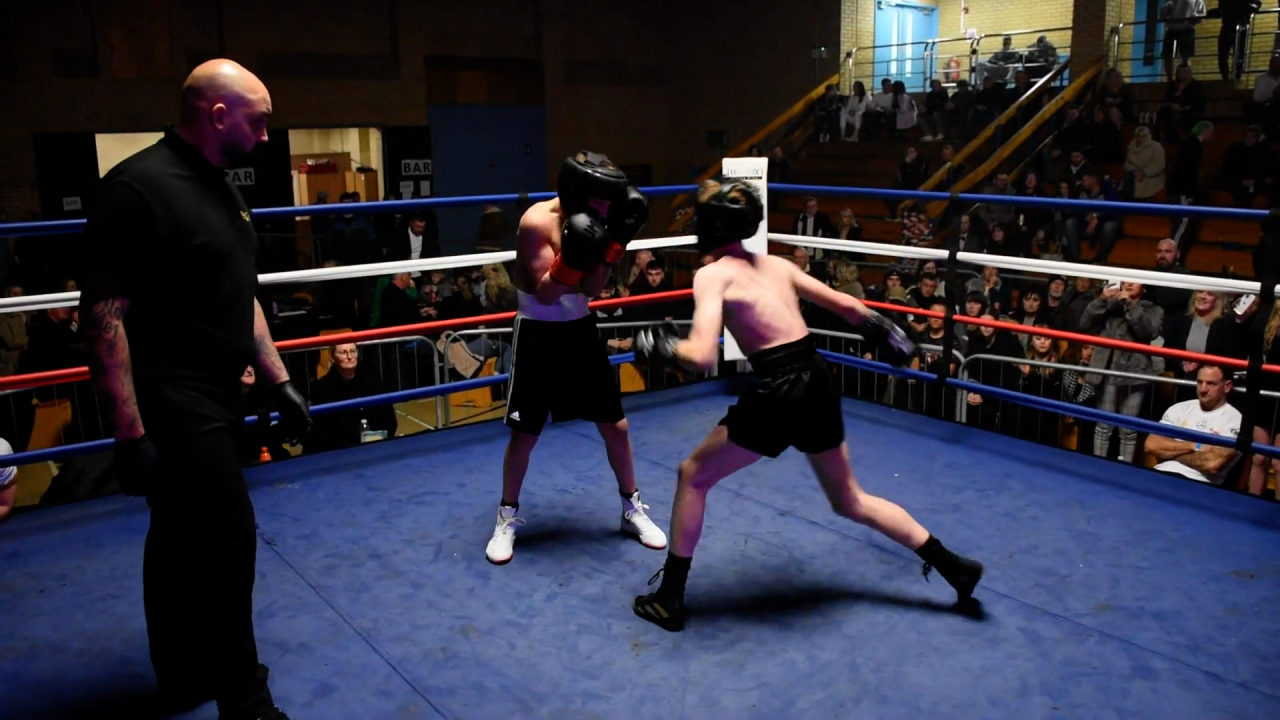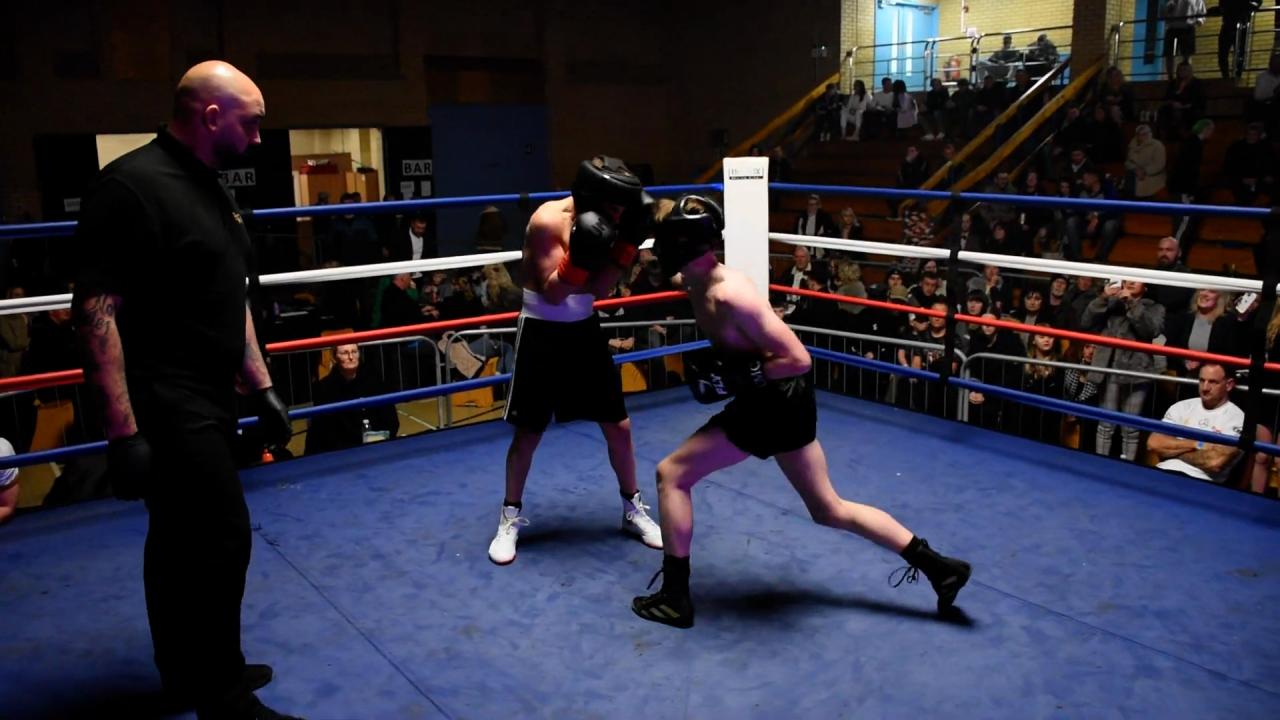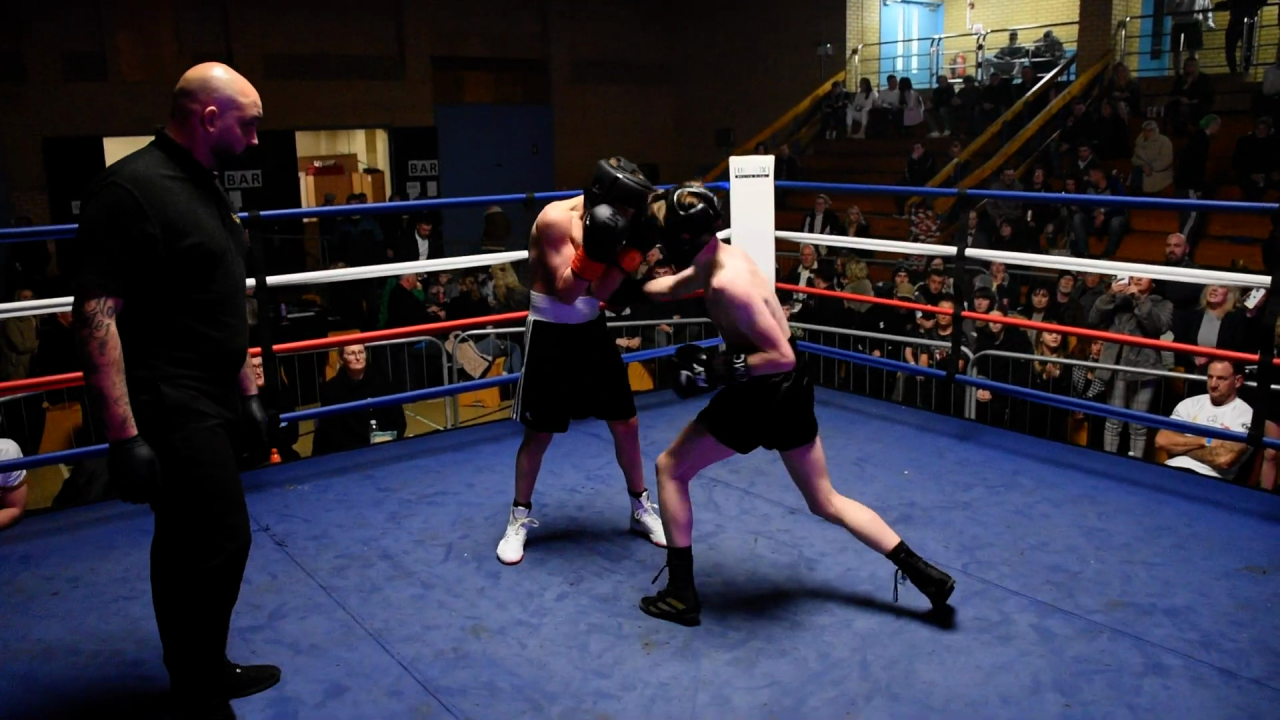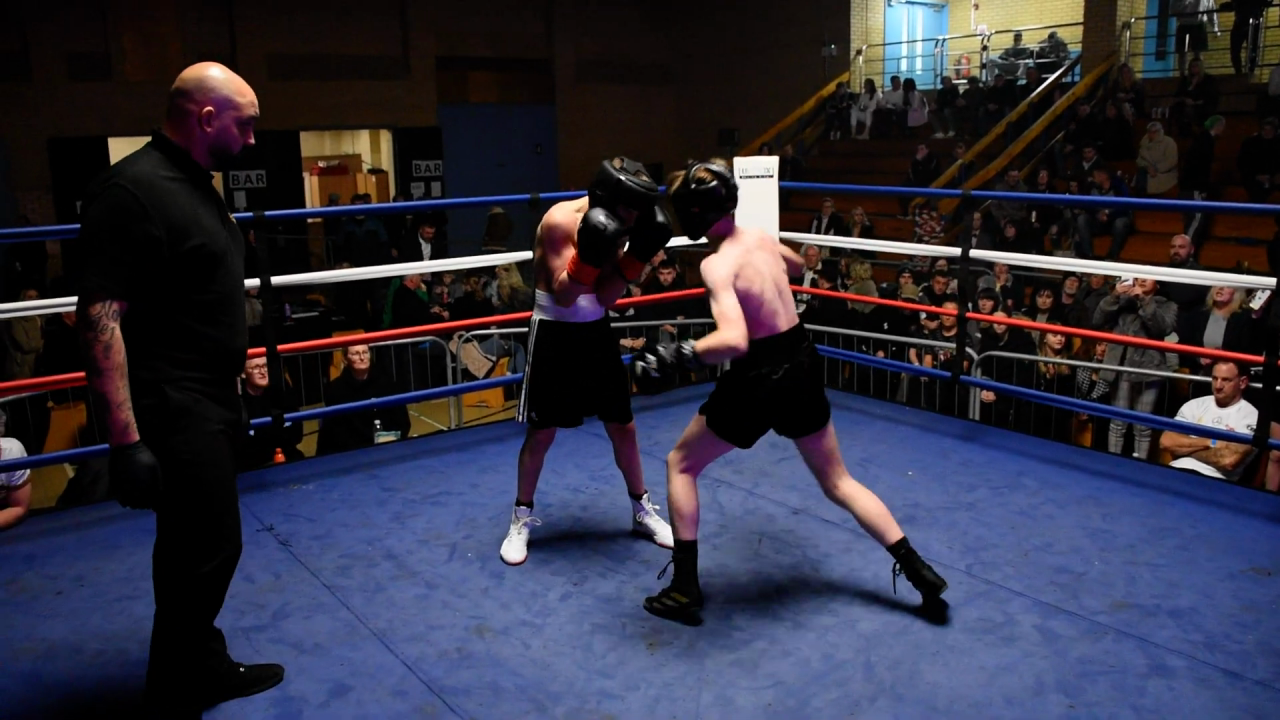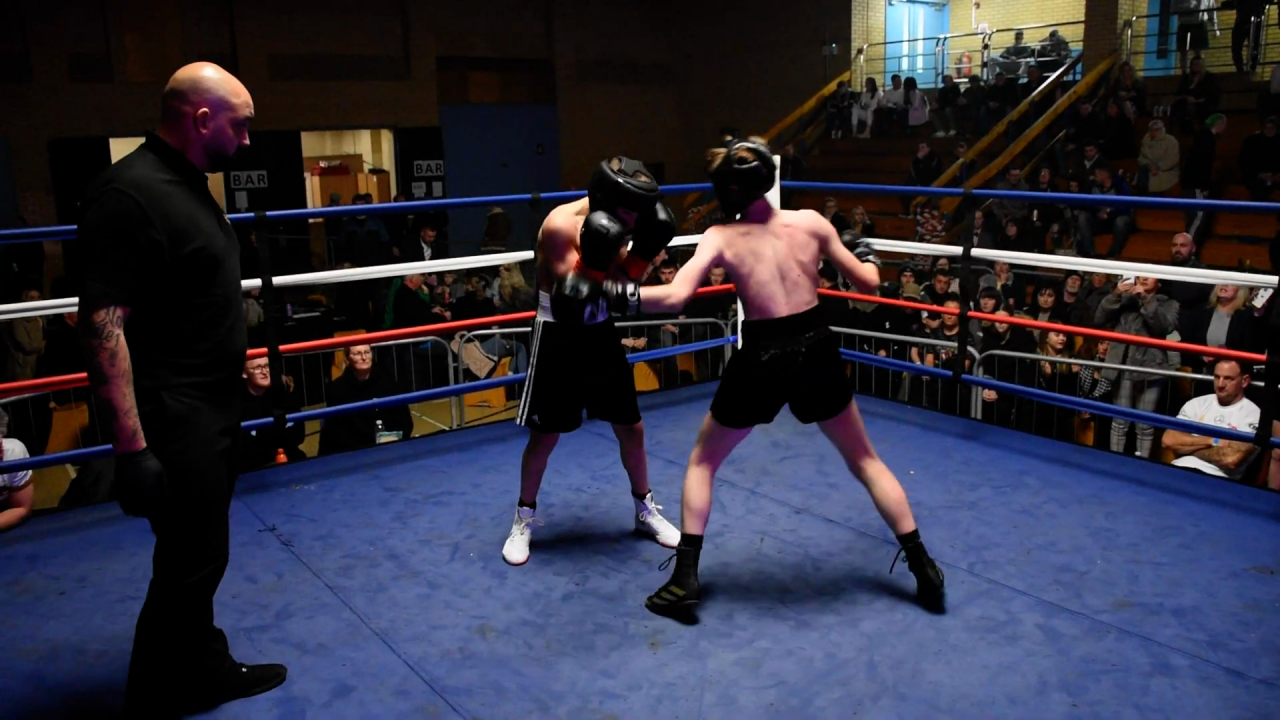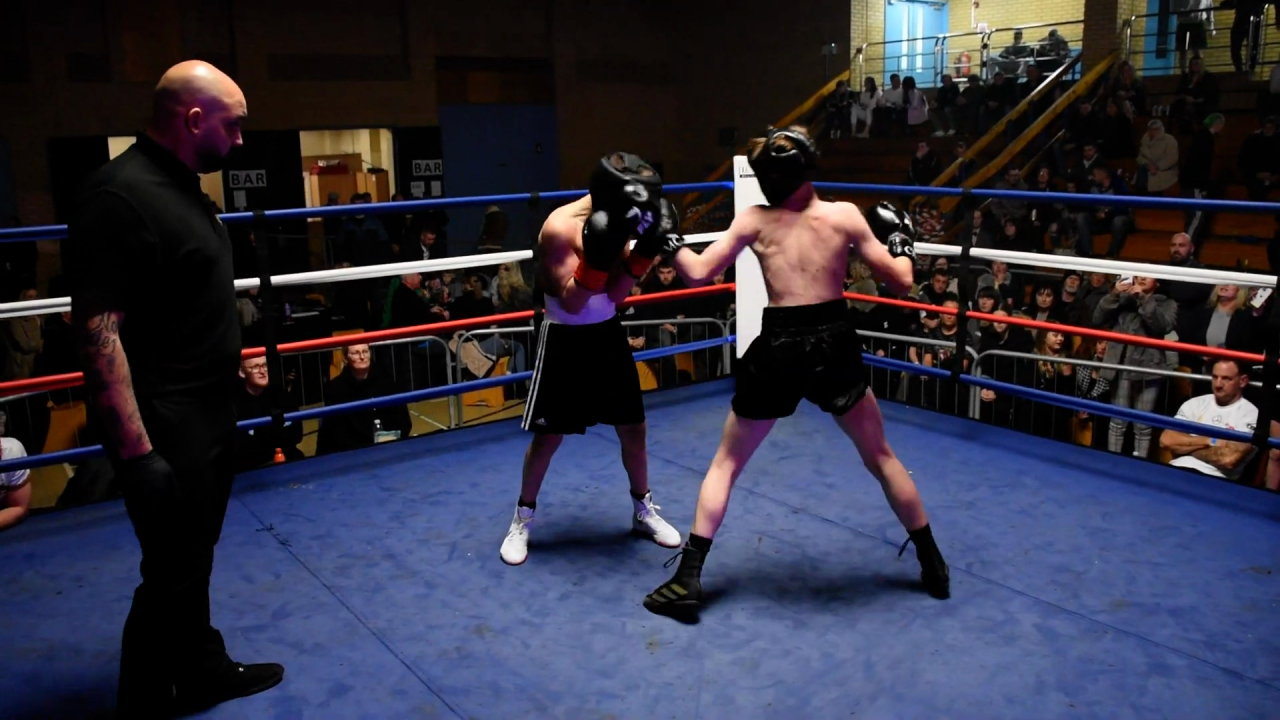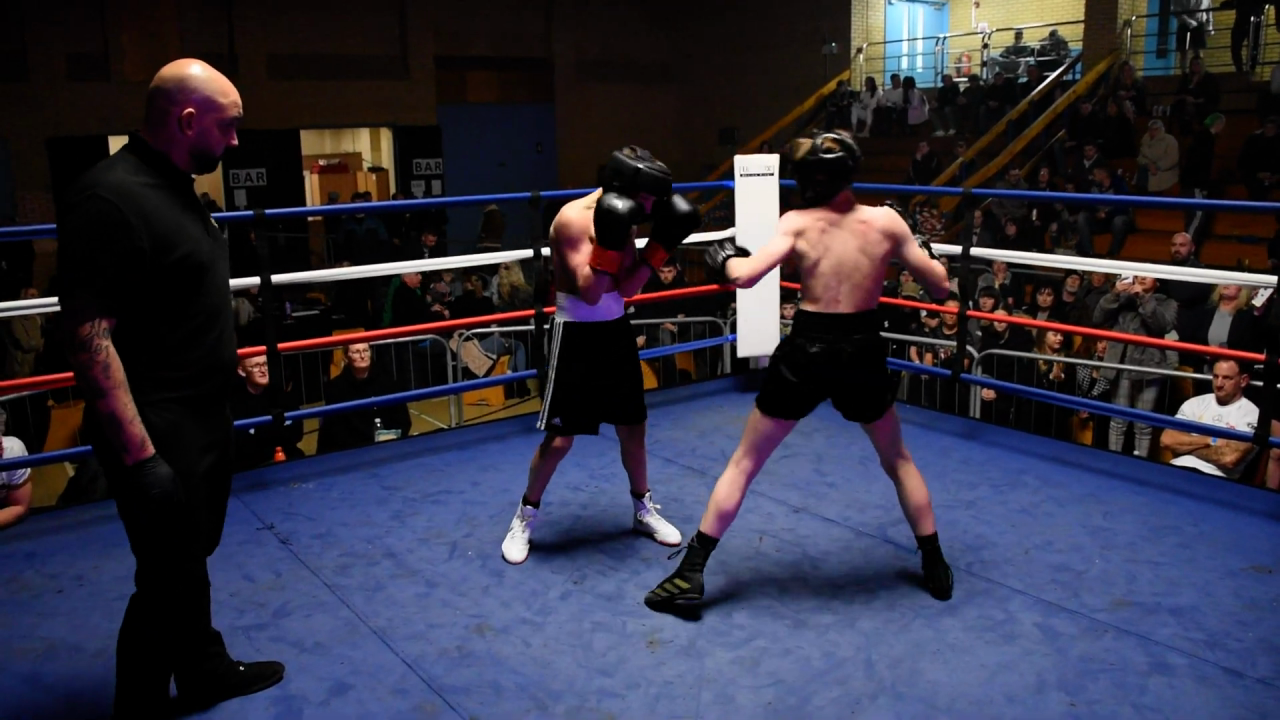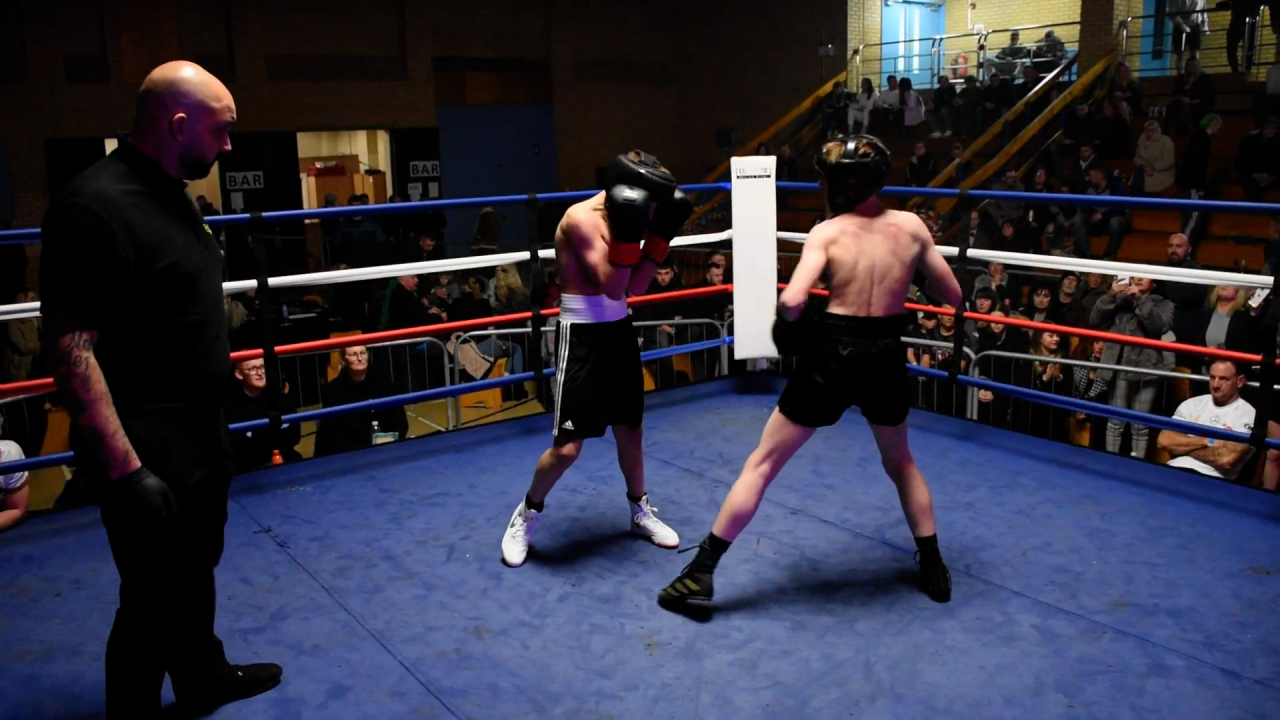
dt=0.1s
person 1, frame 1
left shoulder: (218, 187)
right shoulder: (140, 187)
right elbow: (105, 315)
left wrist: (279, 381)
right wrist: (131, 431)
left hip: (213, 400)
right hip: (172, 407)
left knee: (183, 538)
right knee: (228, 541)
person 1, frame 2
left shoulder: (209, 187)
right shoulder: (132, 185)
right elbow: (96, 313)
left wrist: (262, 388)
right wrist: (122, 430)
left hip: (207, 399)
right hip: (165, 405)
left knee: (182, 538)
right knee: (222, 539)
person 1, frame 3
left shoulder: (203, 187)
right shoulder: (131, 188)
right elbow: (97, 316)
left wrist: (249, 395)
right wrist: (123, 433)
left hip: (210, 401)
right hip: (169, 407)
left knee: (187, 542)
right knee: (218, 545)
person 1, frame 4
left shoulder: (197, 185)
right shoulder: (132, 189)
right elbow: (100, 319)
left wrist: (234, 399)
right wrist: (125, 438)
left hip: (208, 401)
right hip: (171, 409)
left knee: (190, 544)
right knee: (210, 550)
person 1, frame 5
left shoulder: (188, 185)
right shoulder: (128, 192)
right elbow: (103, 327)
right wrist: (131, 444)
left hip: (209, 408)
right hip: (171, 416)
left knee: (199, 549)
right knee: (189, 562)
person 1, frame 6
left shoulder: (180, 186)
right shoulder: (120, 195)
right elbow: (98, 332)
right wrist: (136, 449)
left hip: (204, 413)
right hip: (166, 423)
left knee: (189, 553)
right knee: (175, 571)
person 1, frame 7
left shoulder: (175, 188)
right shoulder: (110, 200)
right elbow: (90, 340)
right wrist: (141, 455)
left hip: (204, 418)
right hip: (158, 432)
left knee: (192, 554)
right knee: (167, 578)
person 1, frame 8
left shoulder: (169, 194)
right shoulder: (94, 208)
right elbow: (72, 350)
right wrist: (126, 470)
left hip: (199, 429)
right hip: (148, 445)
left knee: (196, 563)
right knee: (155, 594)
person 2, frame 1
left shoulder: (713, 277)
right shoulder: (776, 265)
left elbow: (701, 357)
right elbow: (844, 305)
left wrist: (661, 345)
right wrist: (883, 327)
left hip: (777, 394)
right hip: (815, 388)
left knee: (692, 477)
right knee: (849, 499)
left ankle: (670, 596)
right ankle: (951, 566)
person 2, frame 2
left shoulder: (727, 292)
right shoulder: (706, 273)
left elbow: (799, 359)
left wrist: (736, 376)
left hip: (769, 399)
right hip: (788, 396)
left knee: (671, 475)
right knee: (829, 508)
left ankle: (674, 597)
right ankle: (938, 566)
person 2, frame 3
left shoulder: (726, 282)
right shoulder: (719, 256)
left elbow: (781, 356)
right elbow: (679, 284)
left wrist: (715, 370)
left hip: (759, 395)
right hip: (791, 392)
left knee: (670, 469)
right knee: (826, 502)
left ankle: (681, 592)
right ankle: (923, 575)
person 2, frame 4
left shoulder: (719, 265)
right shoulder: (761, 237)
left elbow: (734, 340)
right elbow: (796, 266)
left wrist: (674, 355)
left hip: (760, 378)
right hip: (800, 369)
left knee: (681, 464)
right knee: (838, 483)
left ankle: (685, 587)
right ankle: (918, 570)
person 2, frame 5
left shoulder: (721, 239)
right shoulder: (810, 222)
left elbow: (674, 296)
right elbow: (870, 281)
left wrist: (607, 294)
right wrist: (859, 249)
left hip: (761, 360)
right hip: (817, 351)
left knee: (703, 462)
right knee: (864, 459)
left ankle: (684, 581)
right ankle: (922, 565)
person 2, frame 6
left shoulder: (753, 220)
right shoulder: (845, 215)
left elbow: (698, 274)
right elbow: (901, 282)
left wrist: (663, 236)
right wrist: (899, 235)
left hip: (779, 348)
right hip: (834, 344)
left knee: (726, 462)
right knee: (879, 456)
left ankle: (688, 578)
right ankle: (931, 563)
person 2, frame 7
left shoulder: (797, 223)
right shoulder: (888, 222)
left elbow: (745, 276)
right elbow: (943, 290)
left wrist: (721, 259)
right wrist: (911, 253)
left hip: (807, 353)
right hip: (862, 353)
left knee: (743, 462)
right knee: (897, 459)
left ankle: (690, 573)
right ankle: (935, 567)
person 2, frame 8
left shoulder: (827, 233)
right shoulder: (910, 226)
left elbow: (792, 302)
right elbow: (953, 297)
left wrist: (786, 335)
left hip: (830, 354)
right hip: (885, 356)
left knee: (761, 465)
right knee: (901, 464)
left ankle: (700, 574)
right ankle: (934, 569)
person 3, frame 1
left shoulder: (589, 222)
right shoulder: (536, 221)
left elbow: (593, 289)
right elbow: (547, 293)
left wrist: (618, 239)
right wrist: (573, 257)
left hip: (580, 330)
right hip: (538, 334)
left knee: (616, 427)
right knee: (524, 434)
left ankle: (632, 509)
right ankle: (507, 519)
person 3, frame 2
left shoulder: (598, 222)
right shoulder: (547, 221)
left elbow: (600, 291)
right elbow: (553, 293)
left wrist: (628, 242)
right wrist: (579, 256)
left hip: (585, 330)
right hip: (542, 332)
left knee: (619, 427)
right knee: (527, 434)
left ankle: (633, 510)
right ankle: (510, 519)
person 3, frame 3
left shoulder: (609, 226)
right shoulder: (555, 219)
left elbow: (602, 293)
right elbow: (565, 292)
left wrist: (634, 247)
right wrist: (593, 250)
left hip: (592, 331)
right hip: (550, 334)
left knee: (626, 424)
right knee: (538, 434)
left ankle: (642, 509)
right ankle: (519, 519)
person 3, frame 4
left shoulder: (609, 227)
right shoulder: (560, 220)
left elbow: (607, 298)
right elbow: (564, 294)
left wrist: (640, 251)
right wrist: (591, 253)
left hip: (595, 331)
right hip: (554, 333)
left knee: (623, 428)
right knee: (541, 433)
left ankle: (643, 510)
right ankle: (522, 519)
person 3, frame 5
left shoulder: (614, 225)
right shoulder: (561, 224)
right elbow: (571, 297)
left wrist: (643, 252)
right wrist: (593, 257)
left hip: (600, 332)
right hip: (559, 335)
left knee: (631, 428)
right knee: (544, 437)
left ankle: (645, 510)
right ankle: (524, 519)
person 3, frame 6
left shoulder: (615, 224)
right shoulder: (560, 227)
left elbow: (616, 294)
right elbow: (571, 302)
left wrist: (645, 248)
right wrist: (595, 258)
left hip: (607, 332)
right hip: (565, 338)
left knee: (634, 429)
right knee: (547, 438)
left ankle: (644, 510)
right ankle: (523, 519)
person 3, frame 7
left shoulder: (621, 220)
right shoulder: (573, 219)
left elbow: (628, 288)
right elbow: (589, 292)
left wrist: (664, 241)
right wrist: (612, 242)
left hip: (616, 331)
right hip: (577, 336)
left knee: (633, 428)
right knee: (559, 440)
left ankle: (644, 508)
right ankle: (525, 515)
person 3, frame 8
left shoulder: (625, 219)
right shoulder: (581, 220)
left elbow: (634, 288)
right elbow: (611, 287)
left wrist: (661, 235)
right wrist: (626, 236)
left hip: (619, 331)
right hip: (582, 337)
left knee: (630, 430)
right knee: (568, 447)
left ankle: (640, 511)
right ankle: (527, 514)
